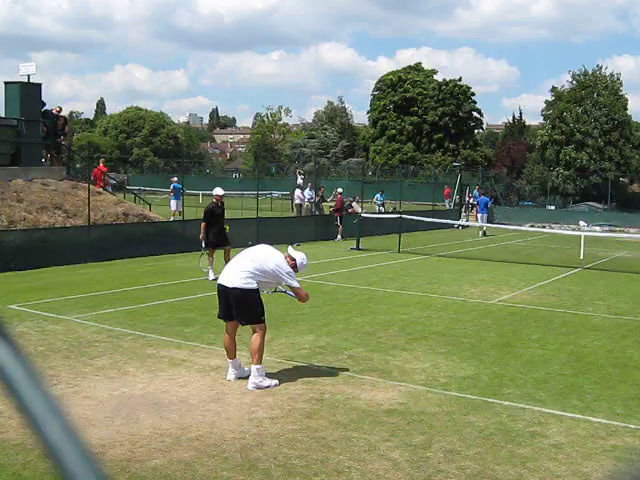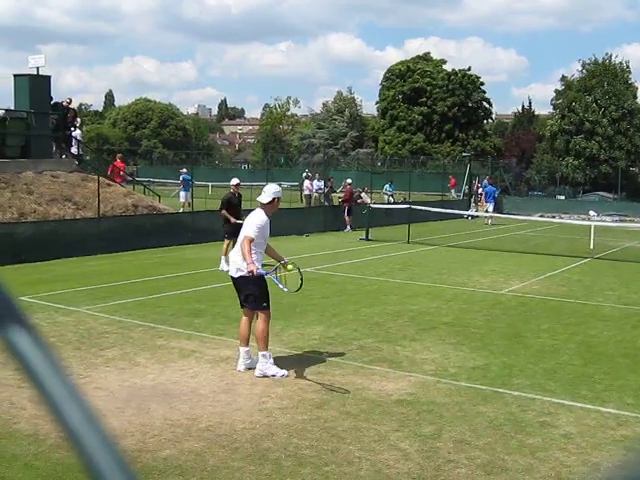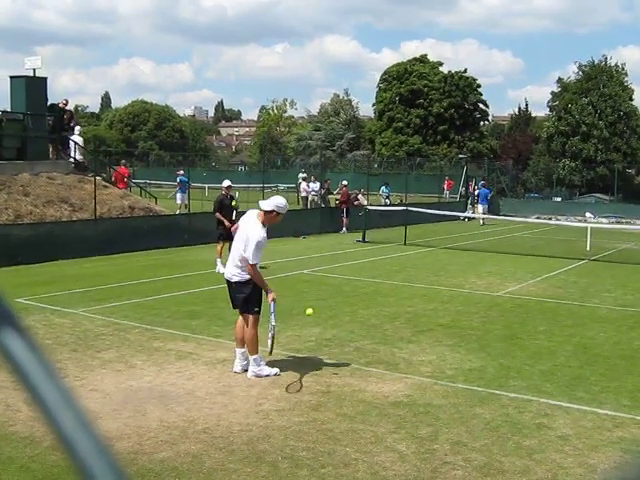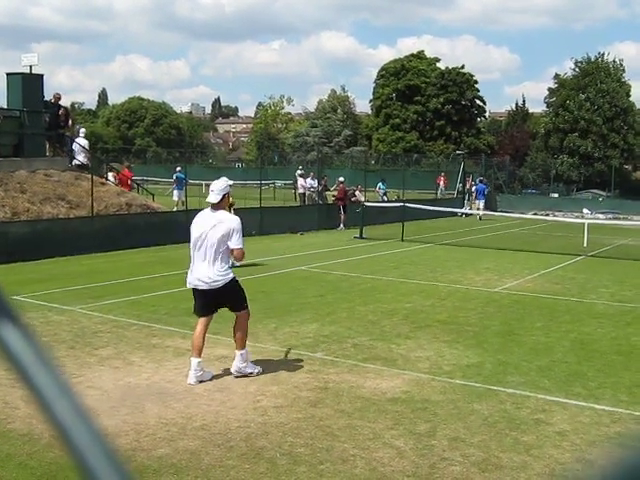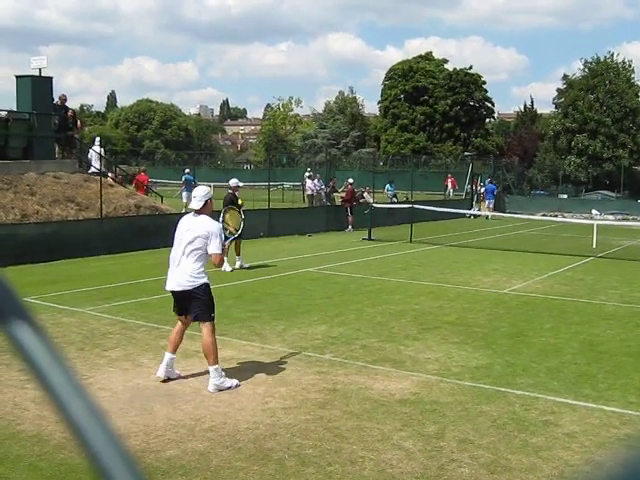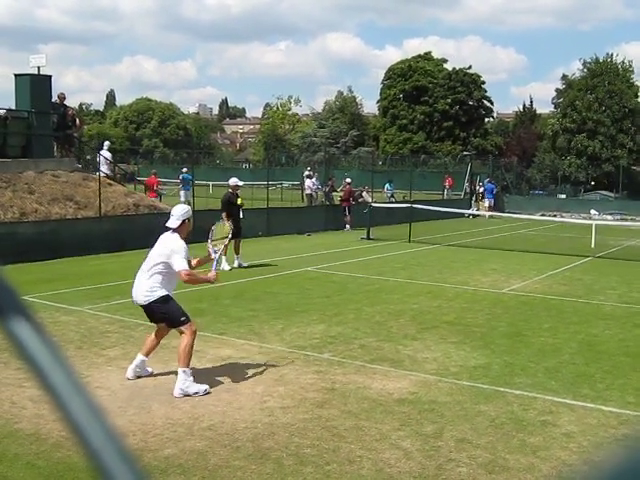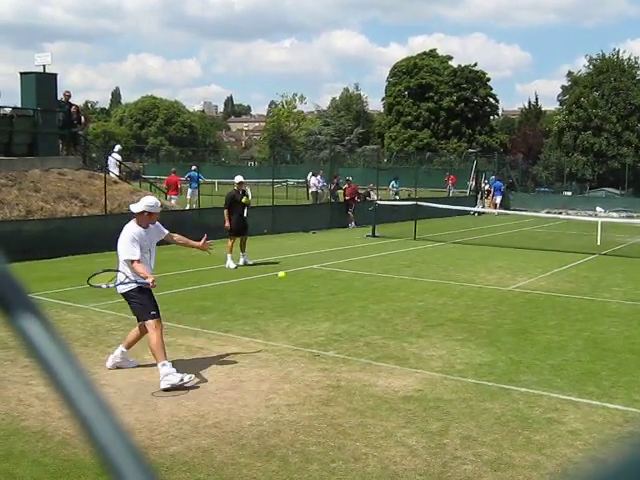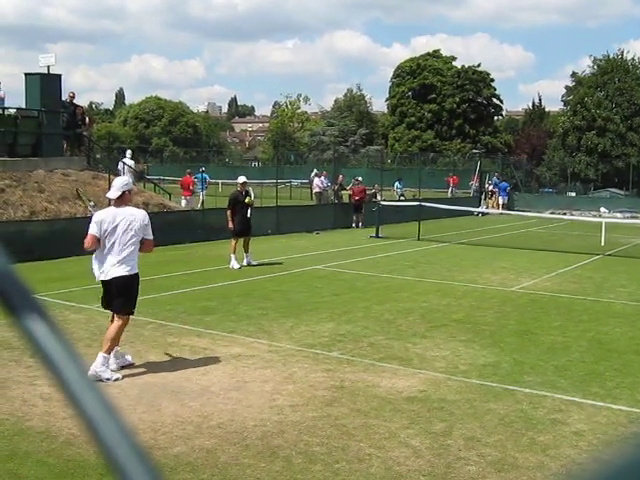
dt=0.7s
person 1, frame 1
left shoulder: (267, 249)
right shoulder: (284, 268)
right elbow: (303, 297)
left hip: (224, 281)
right hip: (243, 286)
left knee: (230, 328)
right knee: (259, 329)
left ankle: (234, 370)
right ankle: (257, 378)
person 1, frame 2
left shoulder: (258, 215)
right shoulder: (261, 219)
left elbow: (264, 246)
right elbow: (245, 242)
left wrist: (282, 261)
right wrist: (250, 263)
left hip: (237, 270)
right hip: (247, 271)
left knee: (248, 313)
right knee: (263, 314)
left ankle: (245, 359)
right ankle: (264, 365)
person 1, frame 3
left shoulder: (251, 213)
right shoulder: (259, 235)
left elbow: (235, 228)
right elbow: (251, 268)
right wrist: (268, 291)
left hip: (232, 273)
right hip: (244, 277)
left knee: (243, 317)
right knee: (251, 319)
left ankle: (241, 361)
right ankle: (256, 366)
person 1, frame 4
left shoulder: (199, 217)
right shoulder: (232, 221)
right elbow: (238, 255)
left hip: (197, 279)
right hip: (221, 279)
left knee: (203, 322)
right knee: (243, 314)
left ankle: (195, 370)
right ankle: (241, 362)
person 1, frame 5
left shoulder: (184, 221)
right shoulder: (212, 226)
right elbow: (216, 261)
right wrist: (221, 254)
left hip: (175, 281)
right hip: (193, 283)
left knee: (183, 321)
right knee: (207, 327)
left ankle: (166, 367)
right ankle: (217, 378)
person 1, frame 6
left shoulder: (168, 237)
right shoulder: (177, 244)
left elbow: (188, 265)
right elbow: (187, 276)
left wrist: (208, 257)
right wrist: (207, 278)
left hip: (143, 291)
right hip: (153, 294)
left knee: (163, 328)
right knee: (189, 330)
left ankle: (137, 367)
right ankle: (184, 383)
person 1, frame 7
left shoulder: (150, 226)
right shoulder: (131, 234)
left elbow: (172, 237)
right elbow: (135, 264)
left wrist: (197, 245)
right wrist: (148, 277)
left hip: (134, 285)
right hip: (135, 286)
left knee: (145, 324)
right knee: (154, 326)
left ankle: (118, 357)
right ankle: (168, 375)
person 1, frame 8
left shoulder: (100, 216)
right shoulder: (141, 215)
left elbow: (89, 245)
right elbow: (149, 247)
left wrist: (104, 243)
left hip: (105, 273)
right hip: (126, 273)
left knee: (116, 315)
right knee: (121, 319)
left ankle: (116, 356)
right ankle: (100, 365)
